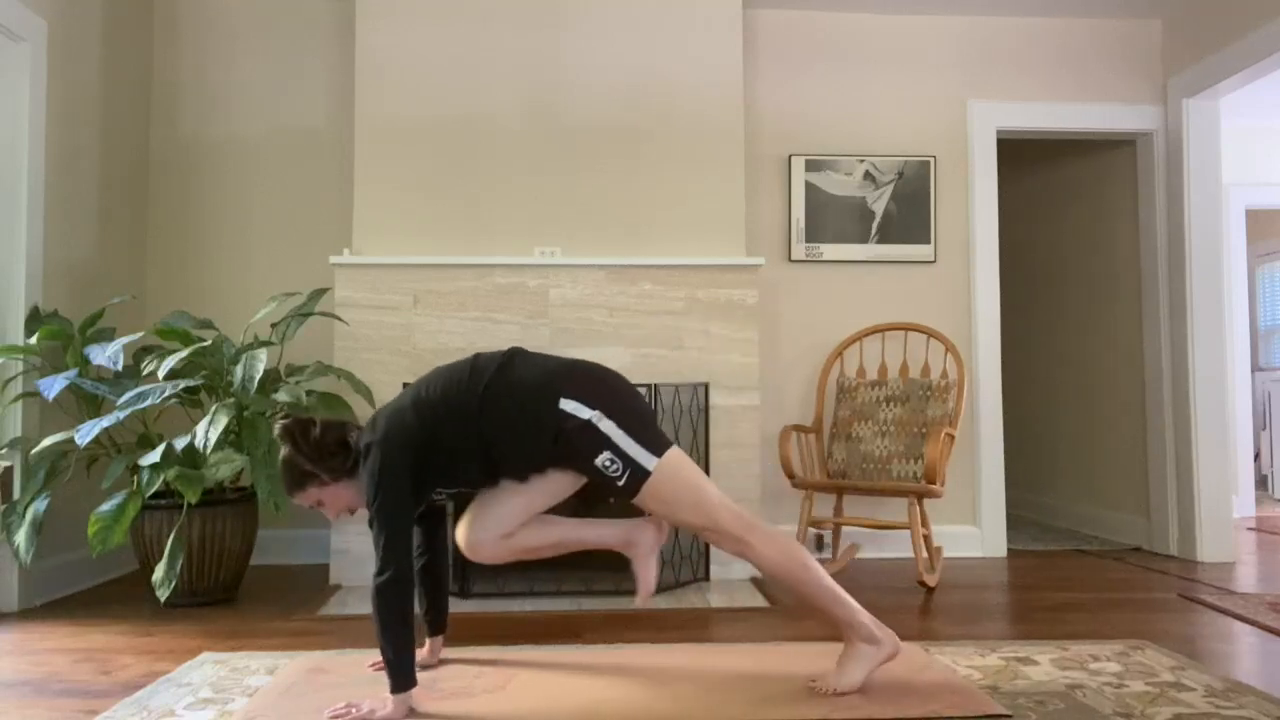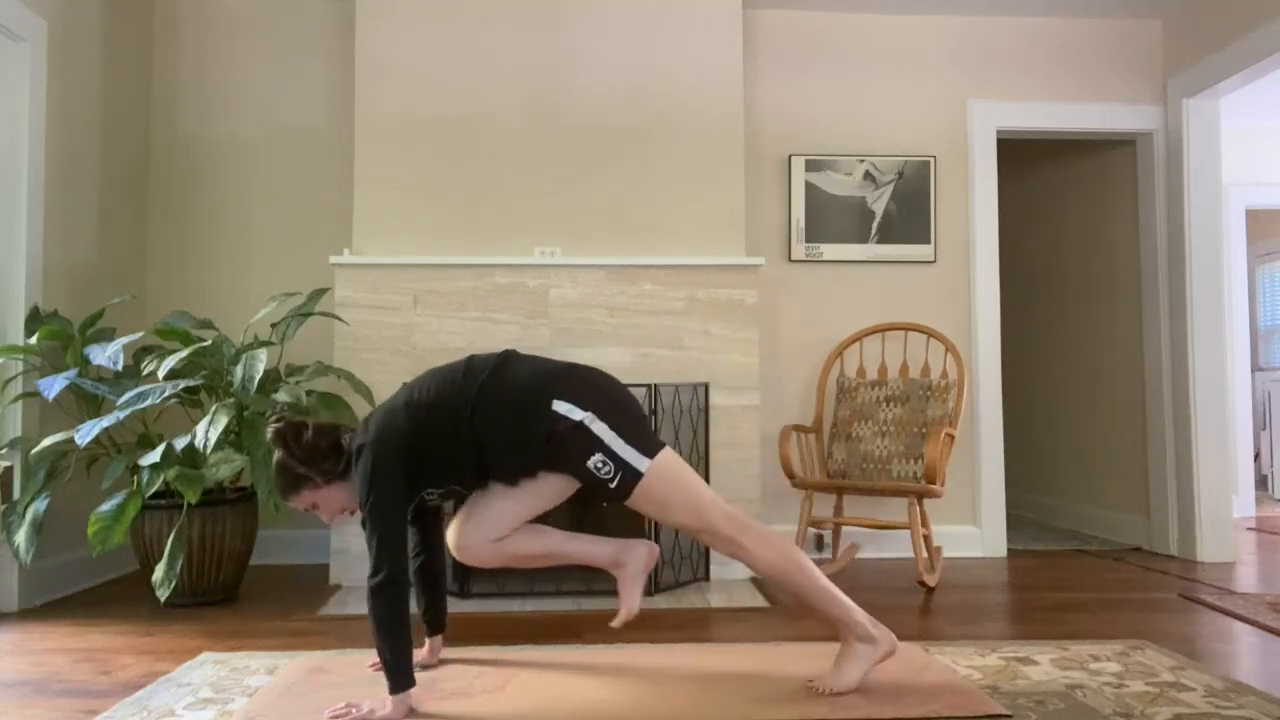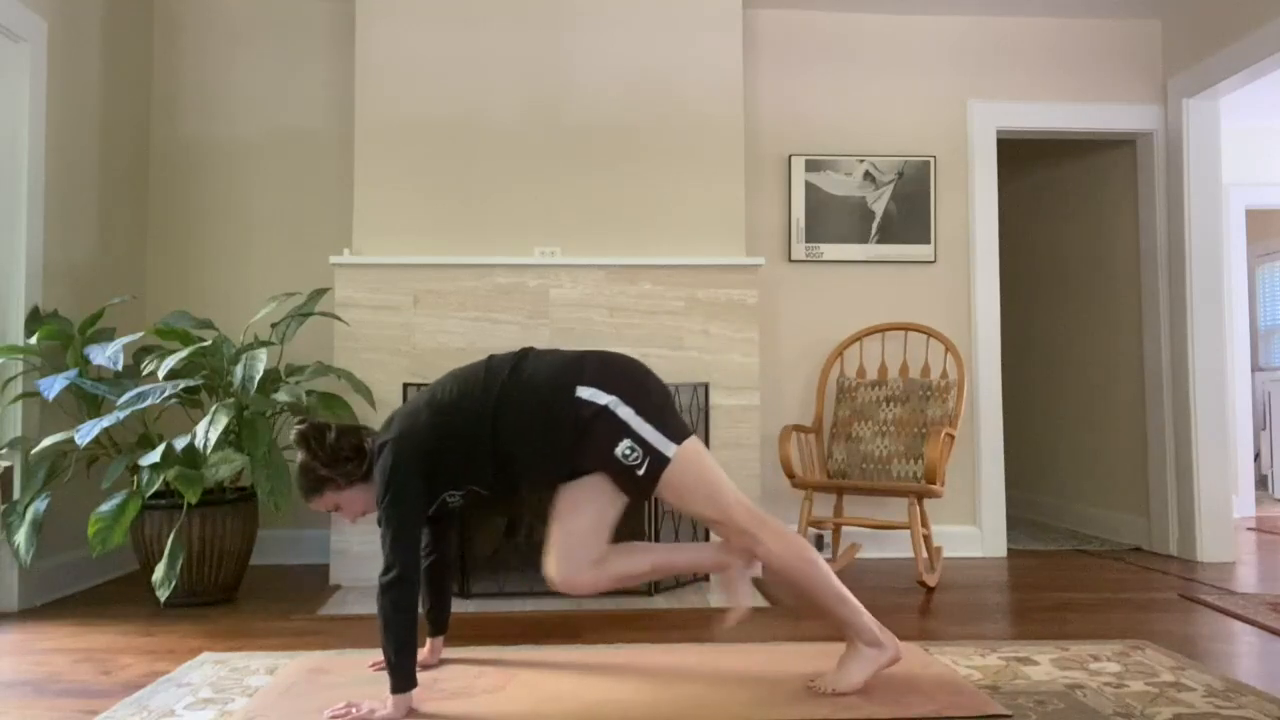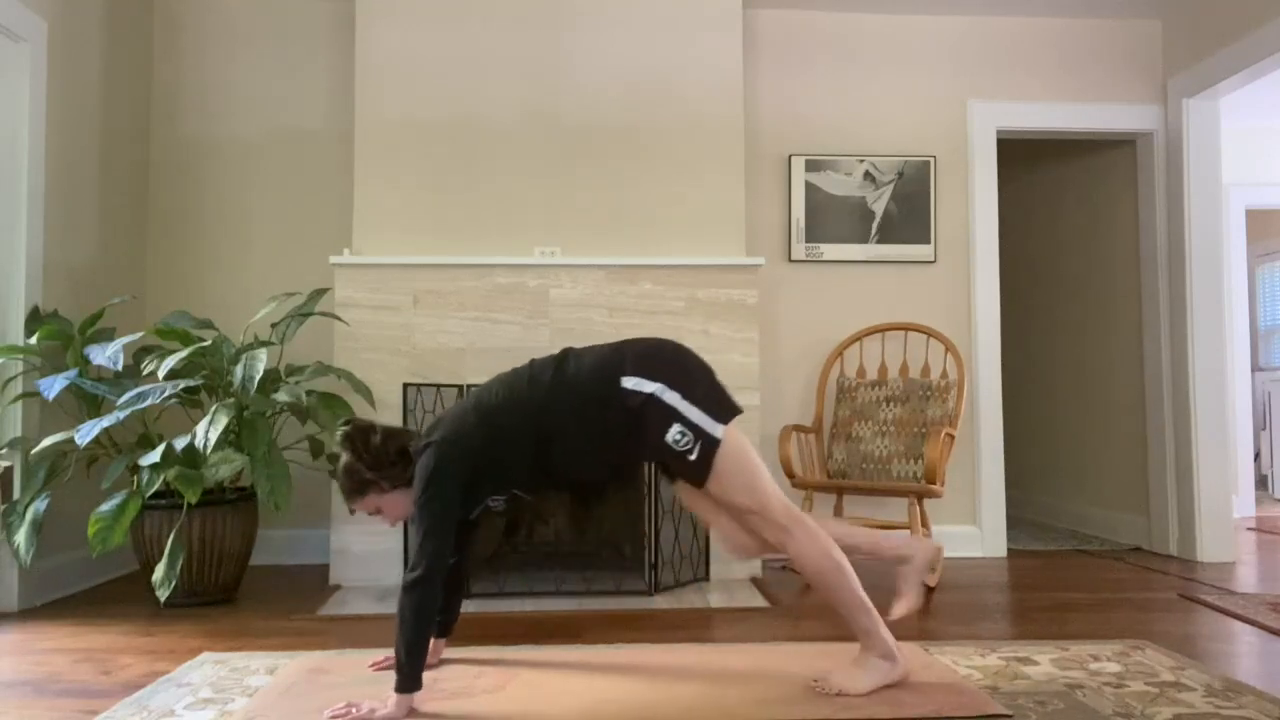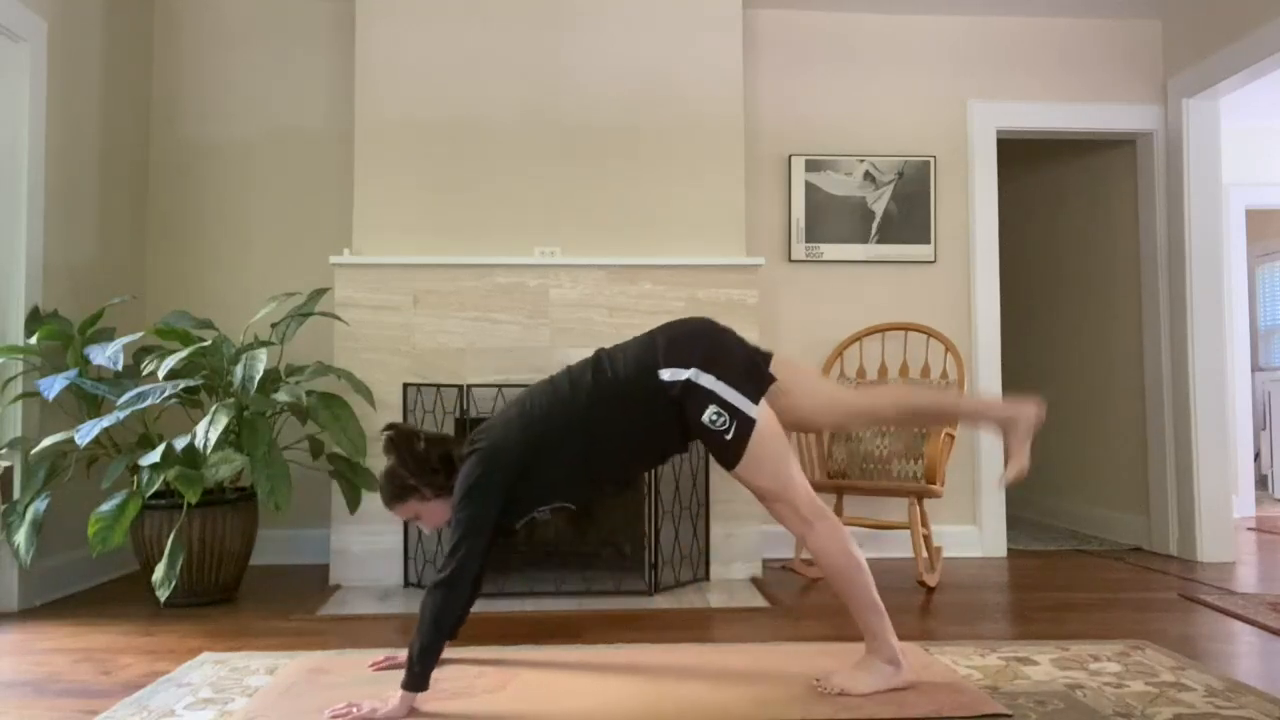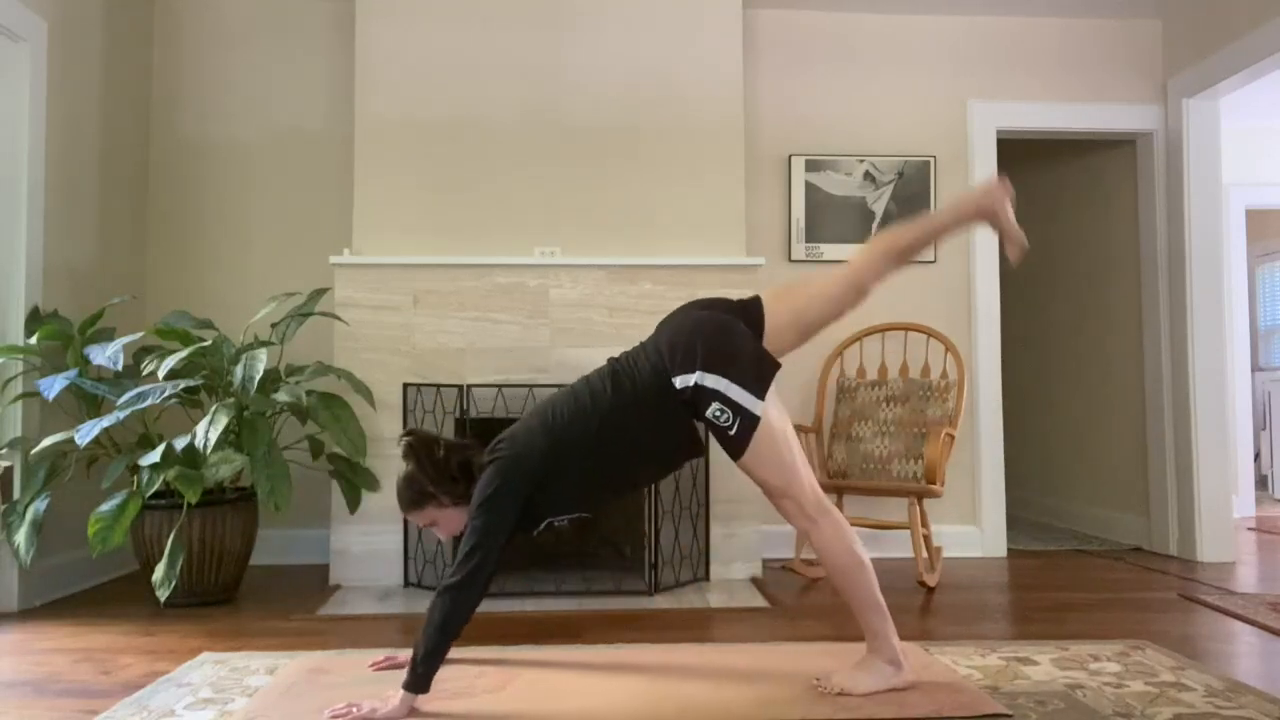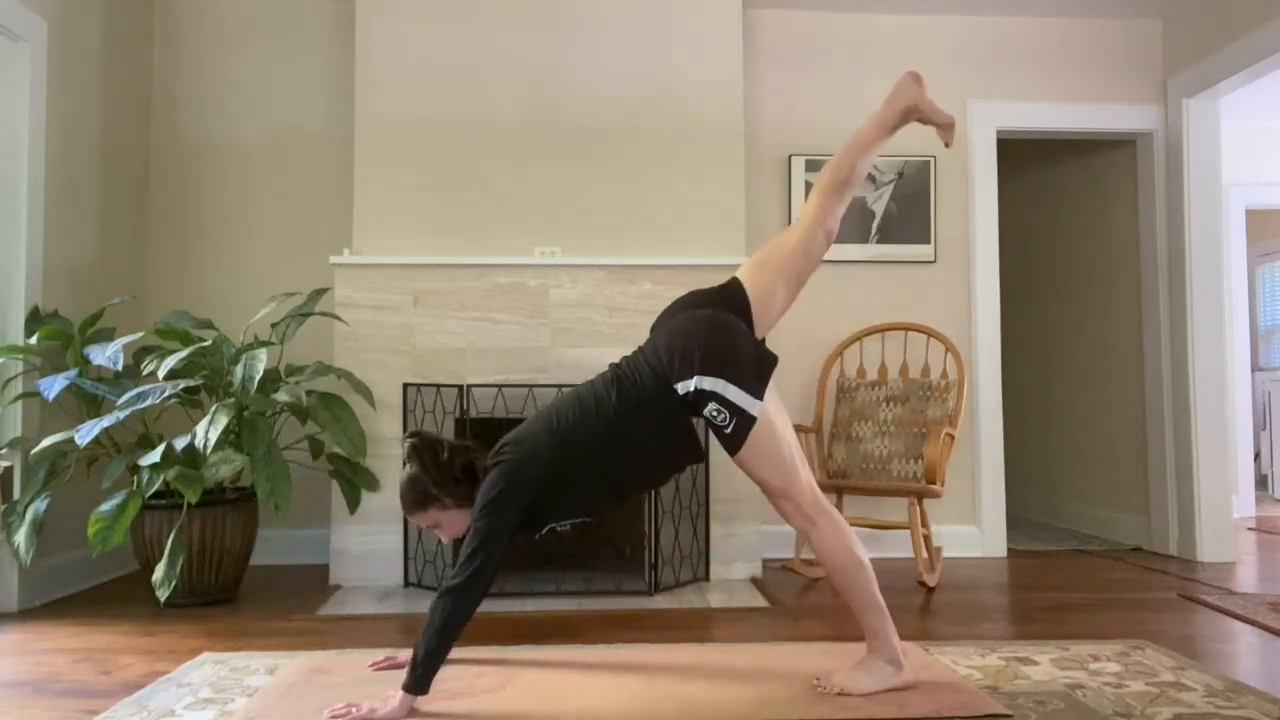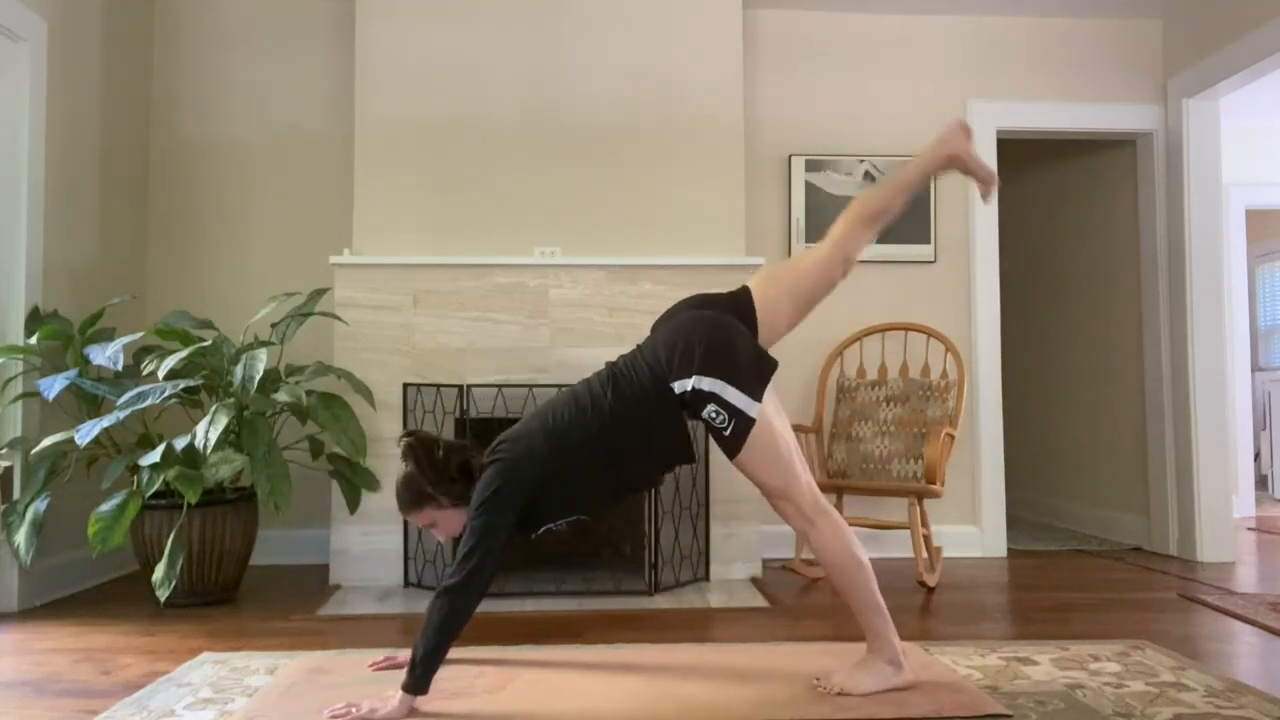
dt=0.2s
person 1, frame 1
left shoulder: (382, 455)
right shoulder: (396, 447)
left elbow: (391, 573)
left hip: (579, 408)
right hip: (563, 418)
left knee: (723, 523)
right knee: (478, 537)
left ankle: (867, 635)
right ankle: (630, 535)
person 1, frame 2
left shoulder: (375, 456)
right shoulder: (395, 450)
left elbow: (387, 575)
right elbow: (424, 541)
right wrist: (434, 640)
left hip: (570, 410)
right hip: (556, 422)
left knee: (719, 525)
right knee: (468, 540)
left ankle: (863, 634)
right ankle: (618, 554)
person 1, frame 3
left shoulder: (395, 459)
right shoulder: (416, 454)
left elbow: (399, 575)
right elbow: (435, 542)
right wrist: (435, 639)
left hip: (597, 398)
right hip: (582, 413)
left knee: (738, 519)
right knee: (572, 574)
left ankle: (870, 638)
right ankle: (725, 559)
person 1, frame 4
left shoulder: (438, 462)
right shoulder: (450, 460)
left elbow: (425, 573)
right elbow: (456, 549)
right wrist: (435, 641)
left hip: (645, 388)
right hip: (637, 398)
left knee: (773, 517)
right knee: (750, 532)
left ankle: (881, 651)
right ankle: (904, 550)
person 1, frame 5
left shoulder: (482, 471)
right shoulder: (485, 466)
left elbow: (452, 577)
right elbow: (473, 563)
right wrist: (428, 647)
left hip: (687, 371)
right hip: (684, 368)
left knee: (802, 509)
right knee: (852, 406)
left ankle: (886, 657)
right ankle: (1007, 413)
person 1, frame 6
left shoulder: (504, 481)
right shoulder: (499, 474)
left elbow: (464, 583)
right elbow: (471, 574)
right wrist: (427, 644)
left hip: (702, 371)
right hip: (698, 341)
left knee: (809, 513)
right knee: (860, 270)
left ankle: (888, 659)
right ankle: (981, 202)
person 1, frame 7
left shoulder: (507, 485)
right shoulder: (497, 475)
left elbow: (465, 586)
right elbow: (466, 578)
right wrist: (423, 646)
left hip: (701, 366)
right hip: (695, 343)
left knee: (804, 508)
right knee: (816, 223)
left ankle: (886, 657)
right ankle: (902, 104)
person 1, frame 8
left shoulder: (501, 484)
right shoulder: (494, 471)
left elbow: (461, 586)
right elbow: (466, 580)
right wrist: (424, 652)
left hip: (696, 368)
right hip: (692, 342)
left knee: (806, 510)
right knee: (839, 249)
left ankle: (888, 659)
right ankle: (944, 150)
